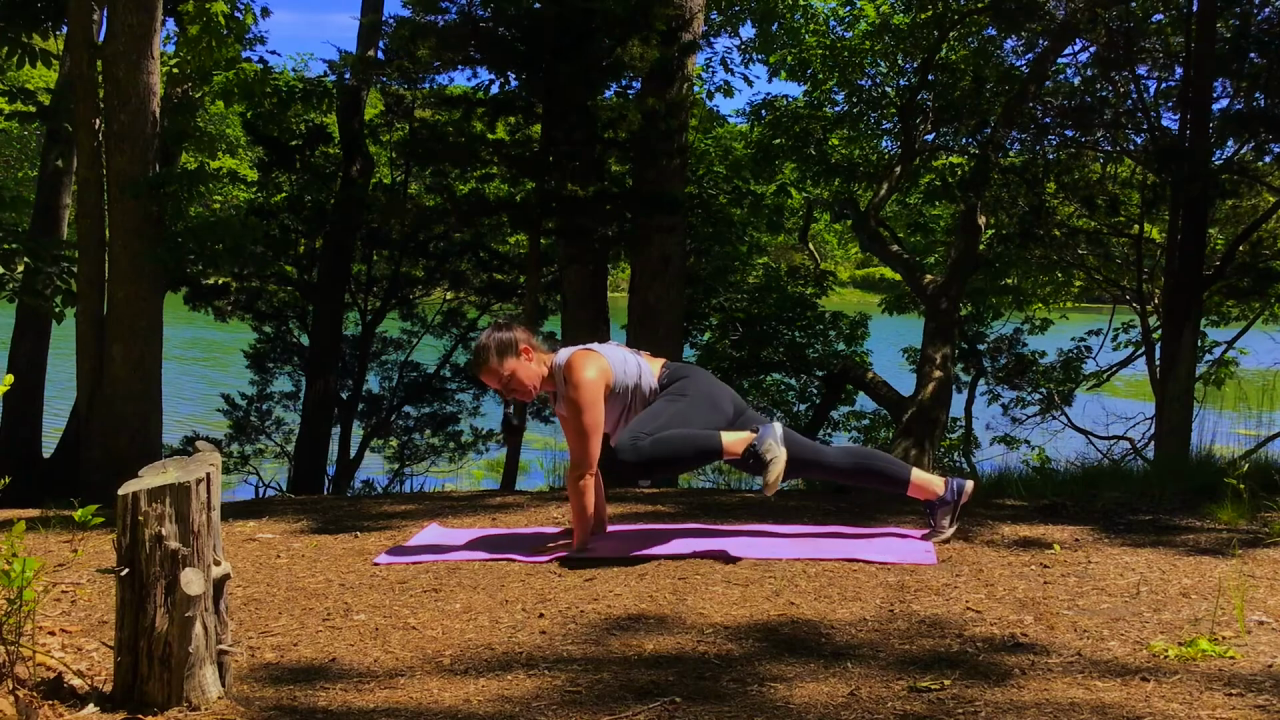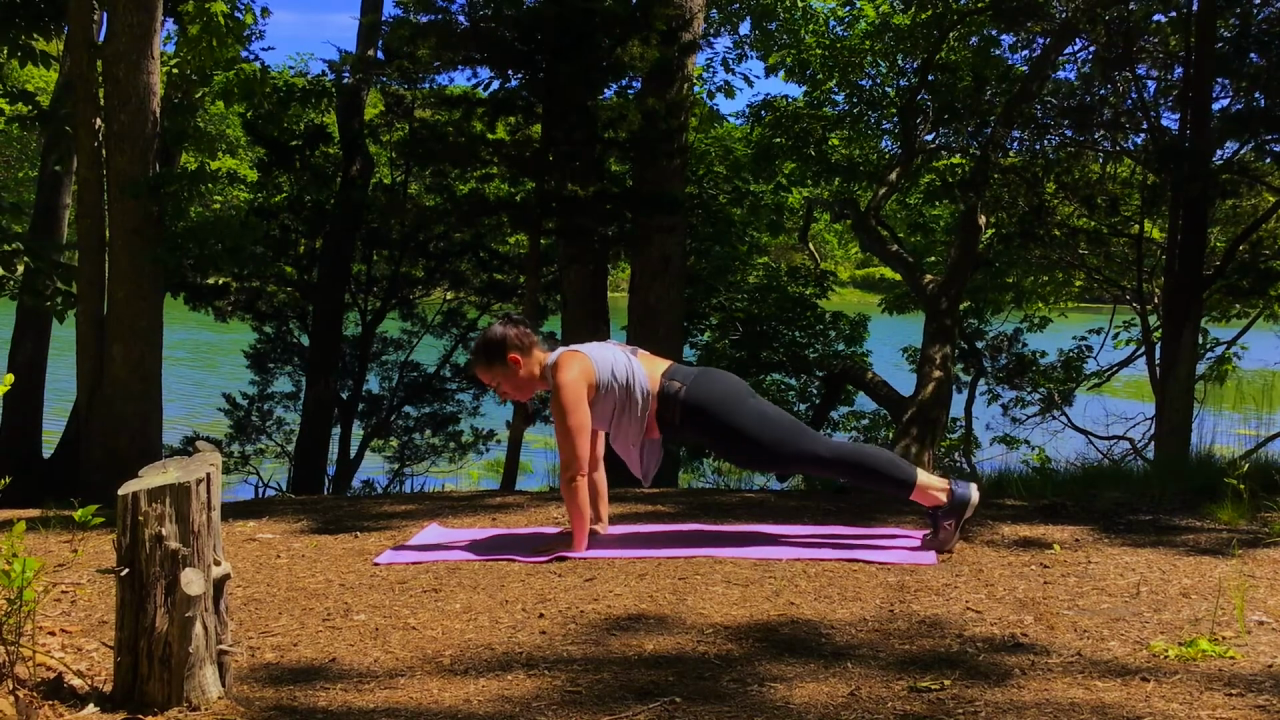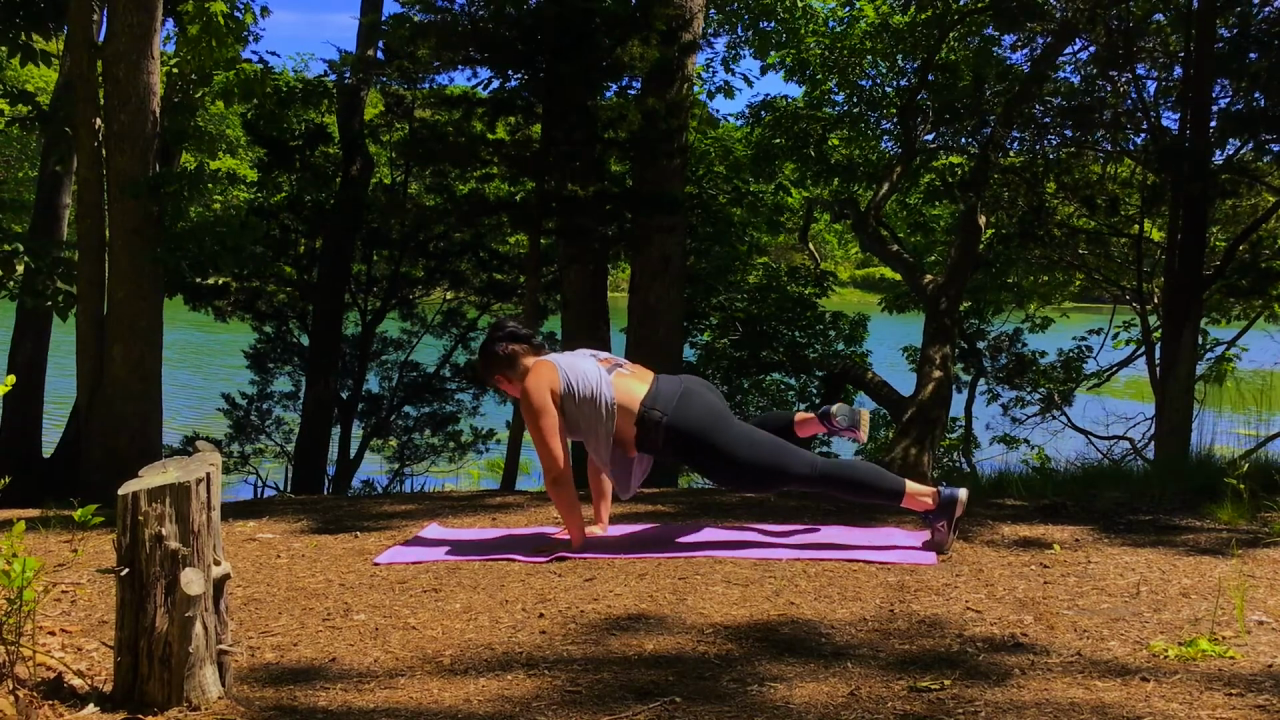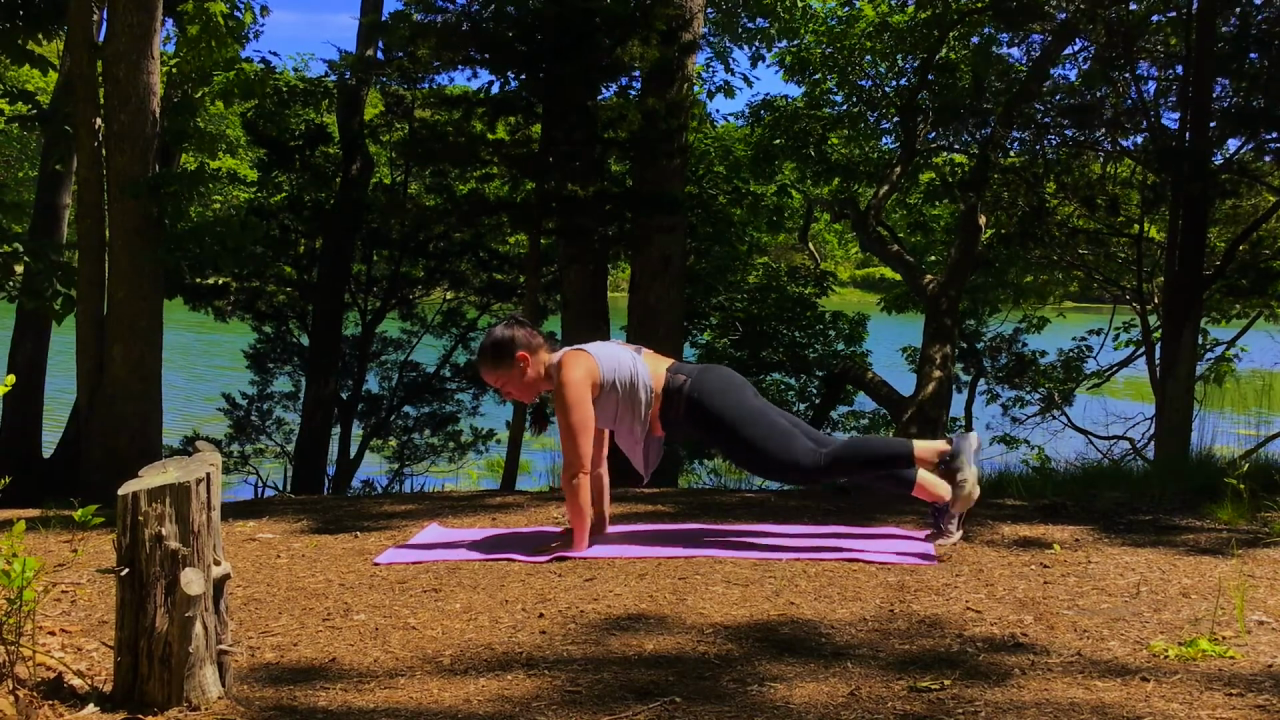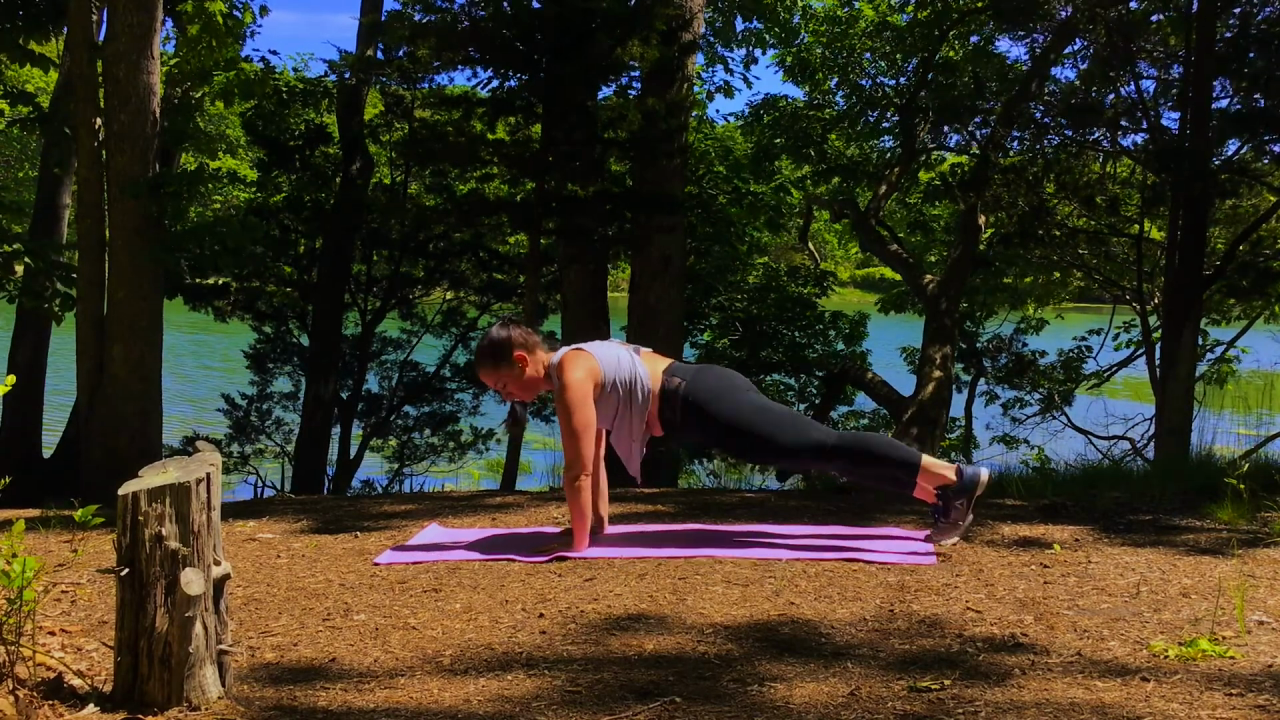
dt=1s
person 1, frame 1
left shoulder: (580, 372)
right shoulder: (555, 389)
left elbow: (584, 468)
right elbow: (584, 460)
left wrist: (580, 539)
right wrist: (599, 521)
left hip: (695, 392)
right hip: (704, 403)
left knee: (631, 453)
right knee: (819, 460)
left ankle: (752, 444)
right ankle: (943, 488)
person 1, frame 2
left shoulder: (564, 376)
right shoulder: (574, 364)
left elbow: (574, 472)
right elbow: (593, 460)
left wrist: (579, 543)
right wrist: (601, 521)
left hip: (706, 408)
right hip: (712, 392)
left knee: (823, 457)
right knee: (824, 452)
left ankle: (949, 499)
right ankle: (947, 488)
person 1, frame 3
left shoulder: (534, 385)
right shoulder: (574, 360)
left elbow: (556, 475)
right elbow: (599, 453)
left wrist: (578, 539)
right wrist: (601, 523)
left hip: (684, 424)
right hip: (688, 392)
left knee: (806, 470)
left ankle: (937, 499)
right ankle: (818, 420)
person 1, frame 4
left shoulder: (568, 374)
right shoulder: (573, 368)
left elbow: (577, 469)
right elbow: (596, 458)
left wrist: (579, 541)
right wrist: (599, 521)
left hip: (710, 398)
right hip: (710, 395)
left knee: (812, 463)
right knee: (820, 452)
left ankle: (946, 450)
right ankle: (944, 494)
person 1, frame 5
left shoulder: (568, 375)
right shoulder: (576, 366)
left elbow: (578, 470)
right elbow: (595, 460)
left wrist: (579, 541)
right wrist: (600, 521)
left hip: (707, 403)
right hip: (712, 389)
left knee: (825, 446)
right knee: (823, 452)
left ankle: (958, 478)
right ankle: (941, 495)
